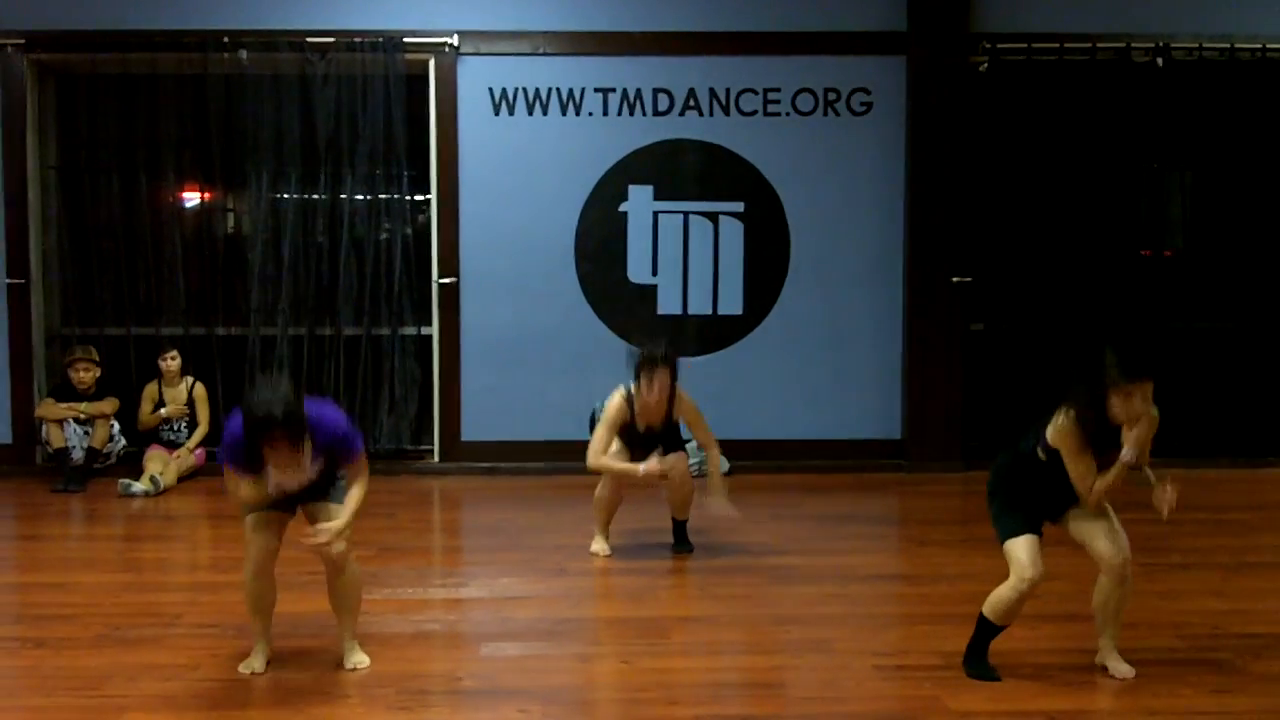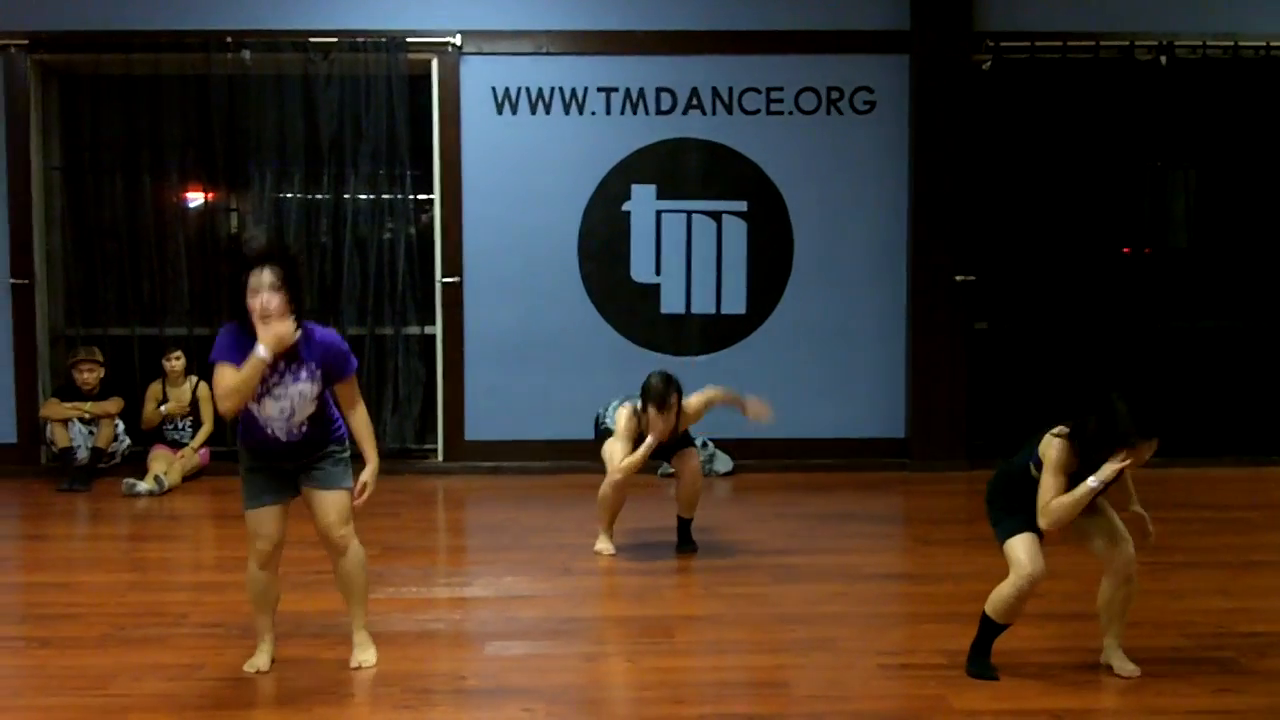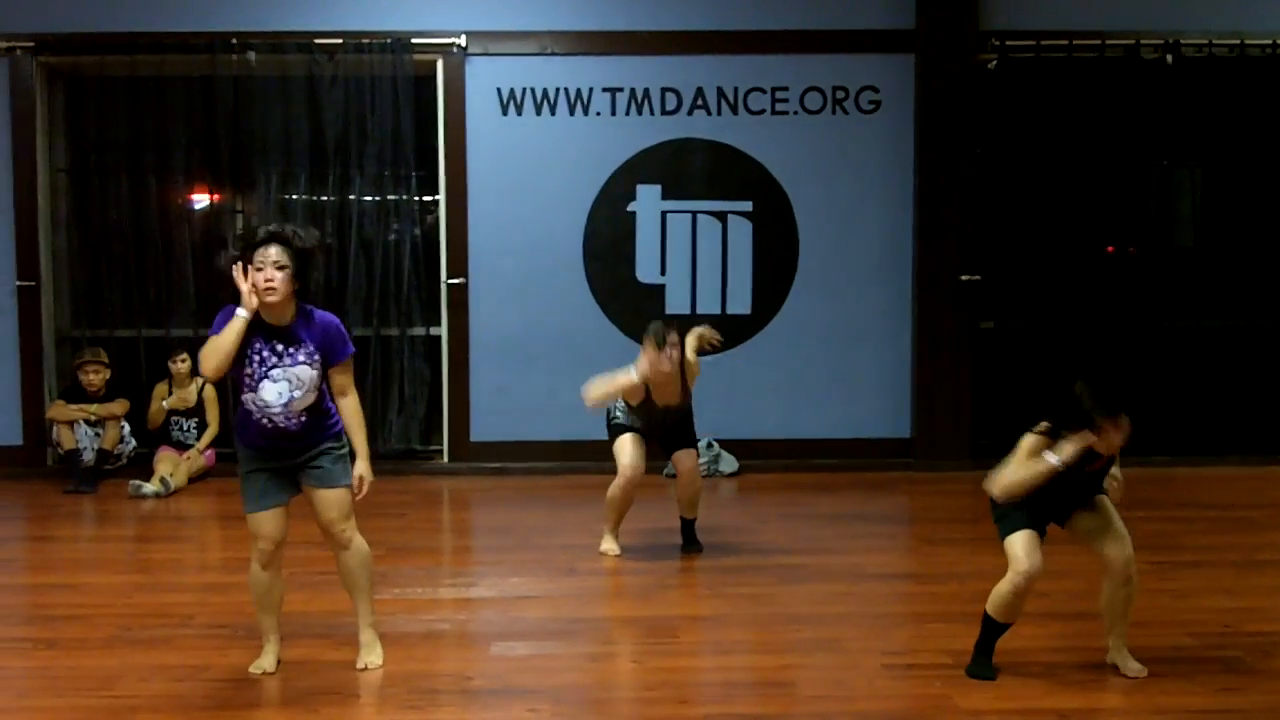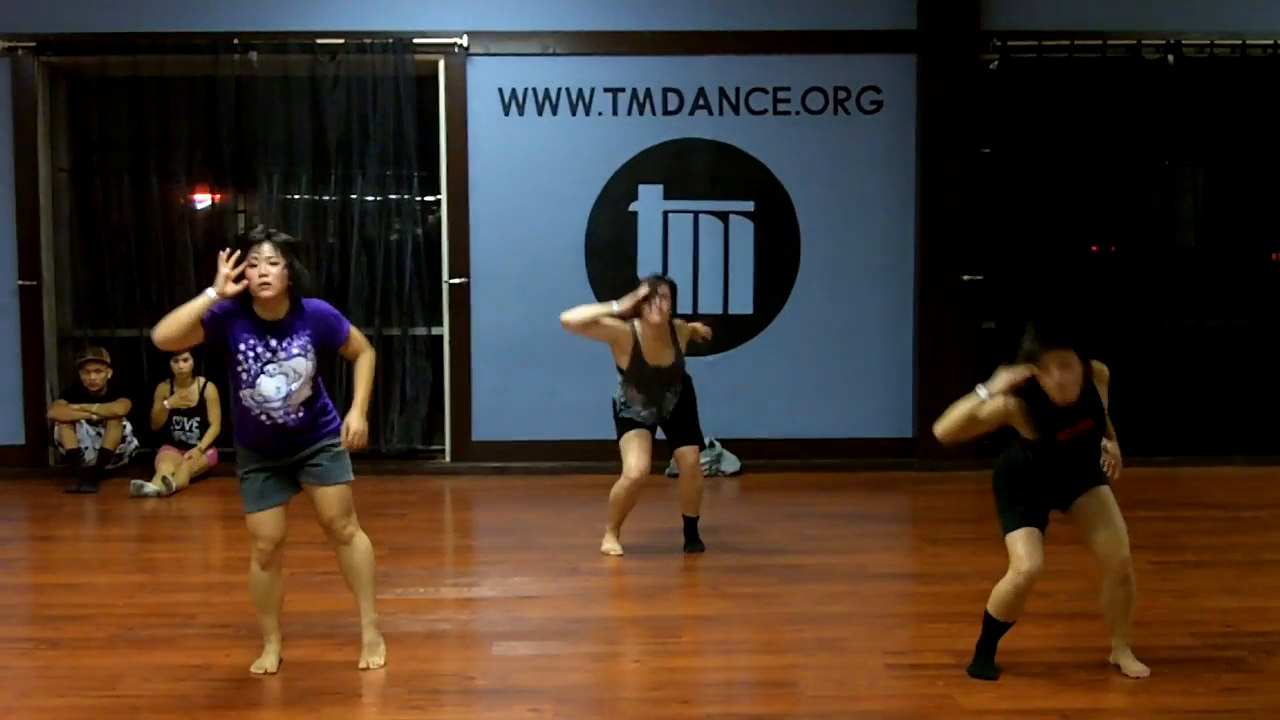
dt=0.2s
person 1, frame 1
left shoulder: (330, 424)
right shoulder: (238, 432)
left elbow: (359, 476)
right elbow: (241, 495)
left wrist: (342, 522)
right wrist: (271, 482)
left hip: (326, 483)
right hip: (267, 494)
left knee: (336, 552)
right knee: (258, 559)
left ankle: (351, 641)
right ankle: (260, 644)
person 1, frame 2
left shoulder: (325, 343)
right shoulder: (233, 339)
left elbow: (352, 404)
right elbow: (227, 404)
left wrist: (371, 462)
right wrist: (263, 350)
left hip: (322, 452)
right hip: (261, 460)
left knee: (339, 536)
right knee: (264, 549)
left ankle: (360, 633)
right ankle: (265, 641)
person 1, frame 3
left shoulder: (324, 327)
right shoulder: (233, 320)
left elbow: (345, 393)
right elbow: (209, 370)
left wrist: (362, 456)
right wrist: (245, 311)
left hip: (320, 446)
right hip: (260, 455)
left knee: (342, 532)
right knee: (266, 547)
left ankle: (367, 632)
right ankle: (270, 644)
person 1, frame 4
left shoulder: (317, 316)
right shoulder: (227, 318)
left elbow: (364, 353)
right elbow: (162, 338)
left wrist: (358, 409)
right wrist: (216, 293)
left hip: (319, 441)
right hip: (258, 453)
left knee: (343, 529)
right knee: (265, 547)
left ankle: (370, 630)
right ankle: (271, 644)
person 2, frame 1
left shoulder: (1146, 417)
right shoulder: (1071, 424)
left elbow: (1140, 461)
right elbow: (1092, 498)
left wrist: (1158, 488)
right wrist: (1125, 453)
left hip: (1070, 488)
right hip: (1017, 488)
left knee: (1117, 559)
right knee: (1027, 575)
left ankle: (1107, 649)
right ankle: (976, 651)
person 2, frame 2
left shoulder: (1122, 447)
right shoulder: (1063, 446)
right elbow: (1047, 520)
left wrist: (1132, 501)
right wrist: (1097, 480)
right hip: (1016, 497)
left knee: (1124, 557)
right knee: (1028, 573)
left ankle: (1112, 648)
right ankle: (978, 652)
person 2, frame 3
left shoulder: (1113, 430)
right shoulder: (1045, 437)
right elbow: (998, 488)
left wrist: (1111, 469)
right wrist: (1057, 457)
left hip: (1079, 490)
right hip: (1023, 499)
left knee: (1122, 559)
right knee: (1025, 570)
left ankle: (1117, 647)
right ankle: (982, 652)
person 2, frame 4
left shoulder: (1098, 375)
right shoulder: (1018, 402)
right elbow: (943, 431)
left wrist: (1110, 441)
right wrist: (988, 391)
left hip: (1082, 475)
right hip: (1024, 483)
left knee: (1120, 562)
right knee: (1026, 570)
left ankle: (1121, 648)
right ankle: (984, 651)
person 3, frame 1
left shoulder: (680, 402)
right shoulder: (620, 401)
left elbow: (710, 445)
right elbow: (594, 460)
left wrist: (718, 491)
right wrist: (640, 469)
right hip: (618, 430)
left knee: (681, 472)
right knee: (615, 474)
left ankle: (680, 532)
right ankle: (600, 534)
person 3, frame 2
left shoulder: (687, 411)
right shoulder: (628, 417)
left elbow: (714, 393)
right elbow: (617, 473)
left wrist: (744, 404)
right wrist: (651, 441)
right hip: (612, 427)
left knee: (692, 469)
right knee: (619, 477)
left ankle: (684, 532)
right ankle: (604, 534)
person 3, frame 3
left shoulder: (688, 367)
right shoulder: (630, 382)
left elbow: (694, 335)
right elbow: (590, 395)
left wrist: (702, 335)
right wrist: (638, 373)
right hip: (629, 420)
left knee: (691, 472)
right knee: (631, 472)
left ankle: (689, 532)
right ankle: (610, 533)
person 3, frame 4
left shoulder: (679, 331)
right shoulder: (623, 334)
right elbow: (567, 319)
left wrist: (697, 328)
right wrist: (617, 307)
left hip: (678, 402)
right hip: (635, 411)
left knee: (691, 464)
right knee: (635, 474)
left ankle: (691, 531)
right ankle: (611, 533)
